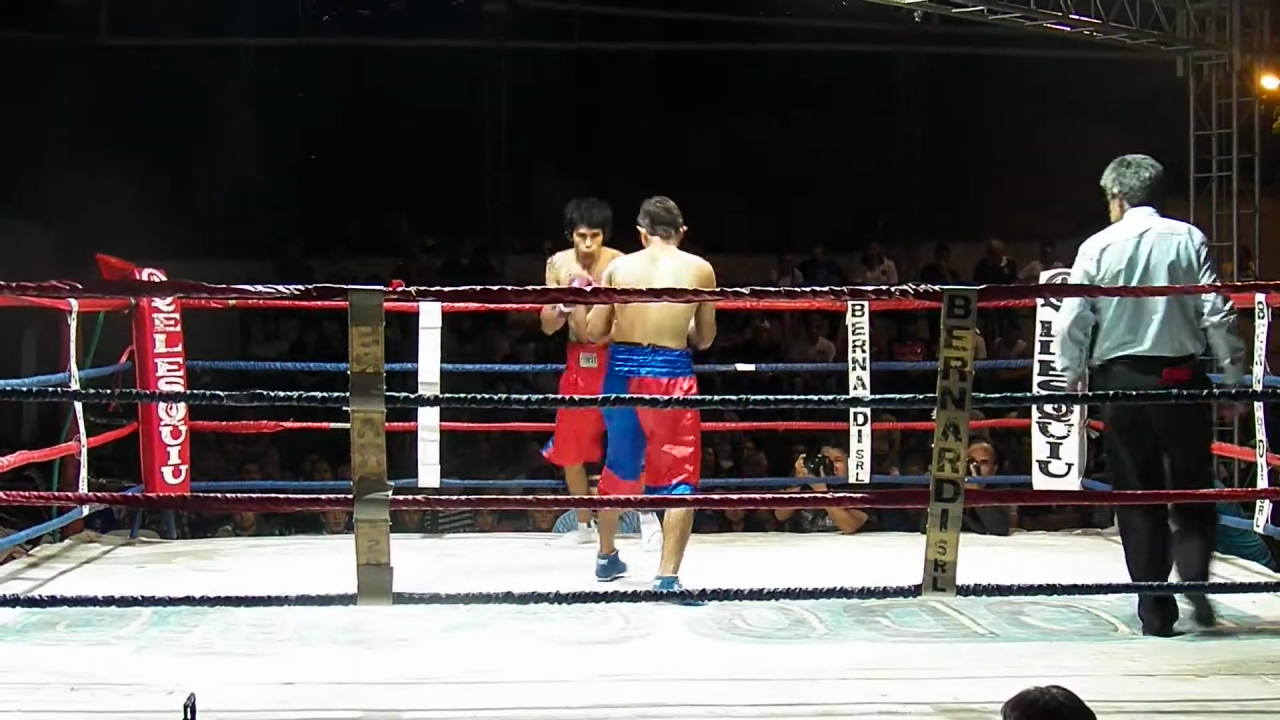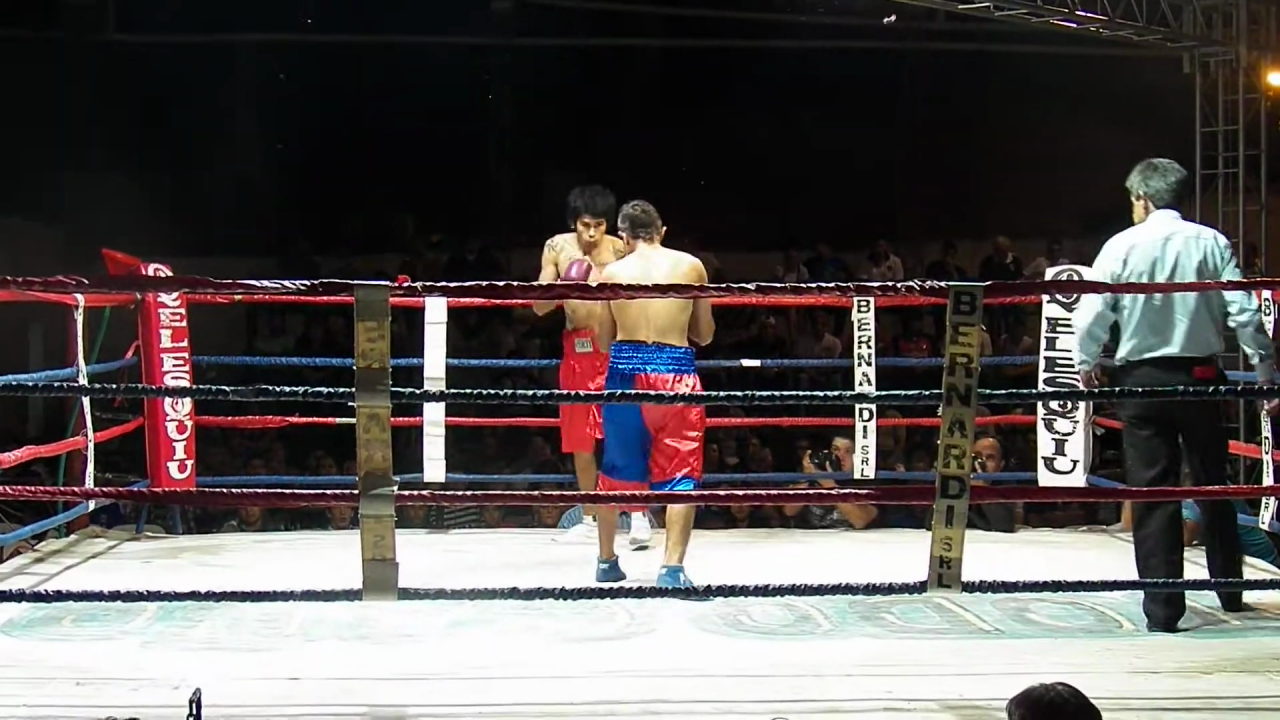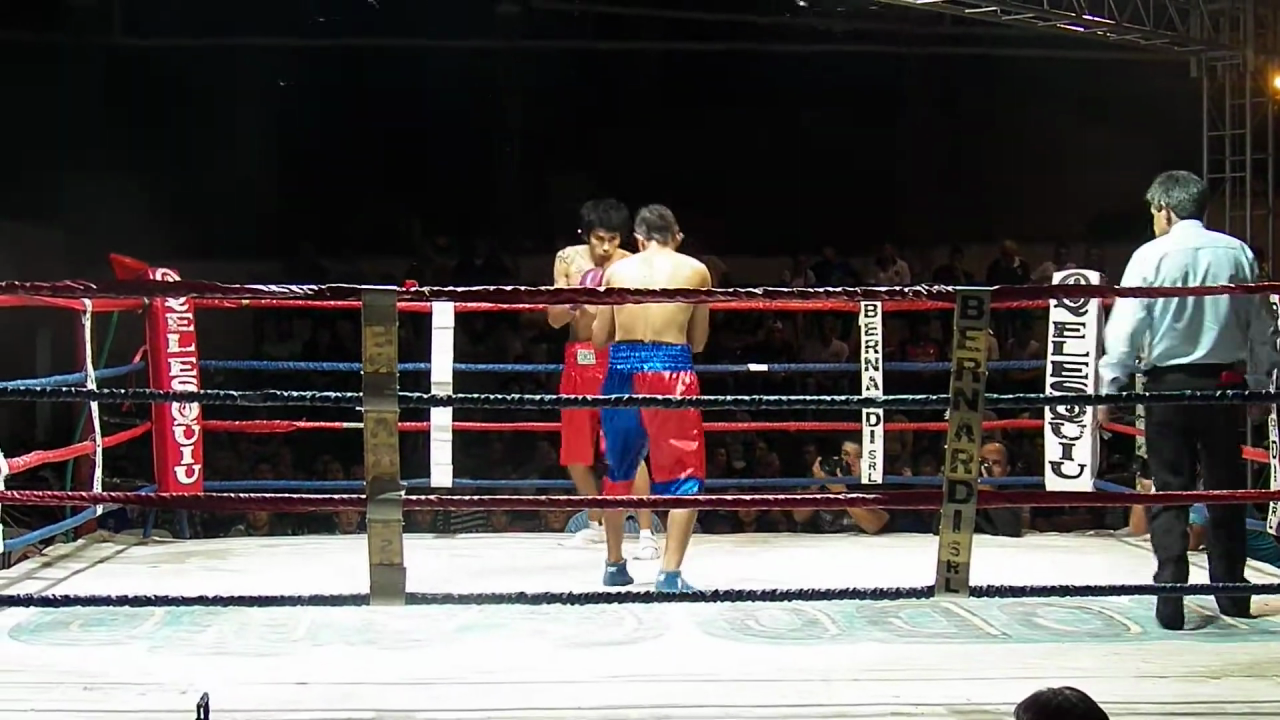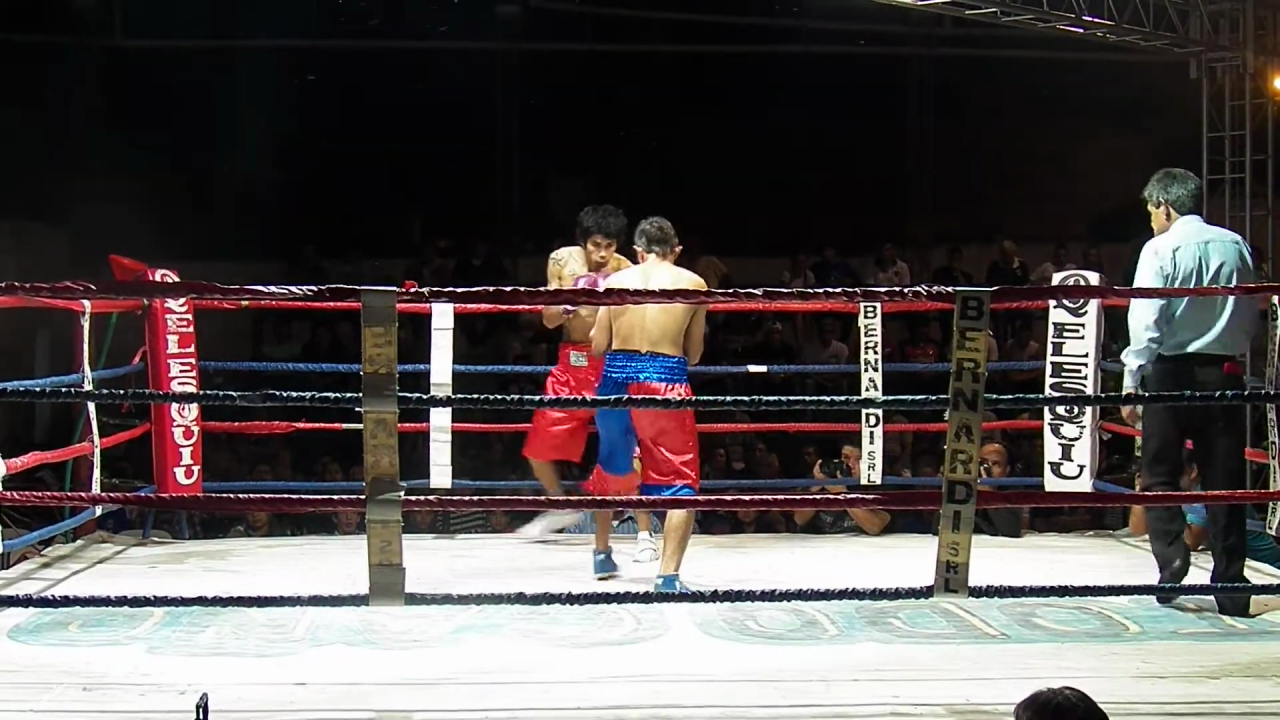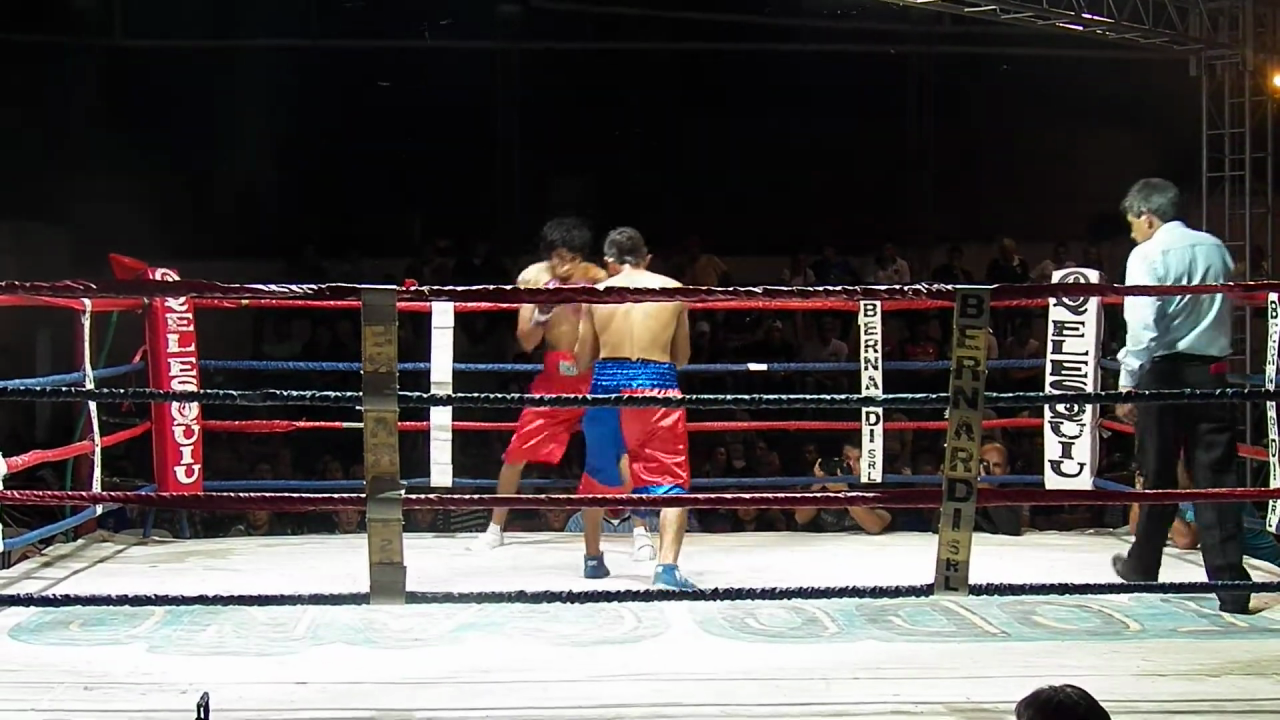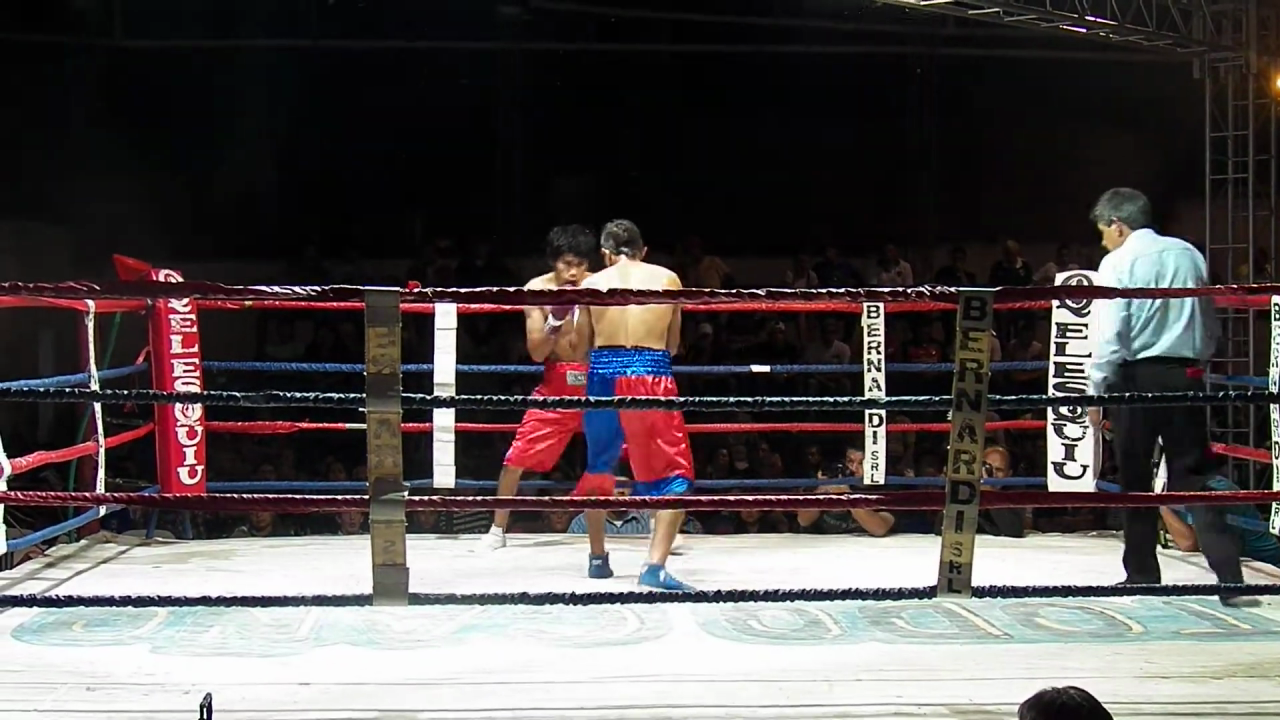
dt=0.2s
person 1, frame 1
left shoulder: (1097, 246)
right shoulder: (1187, 238)
left elbow: (1071, 320)
right elbow: (1218, 313)
left wrist: (1073, 370)
right wrist: (1235, 376)
left hip: (1120, 379)
right hip: (1177, 378)
left knee: (1138, 496)
right knee: (1193, 490)
left ankle: (1154, 610)
right ankle: (1195, 593)
person 1, frame 2
left shoulder: (1121, 246)
right shoulder: (1211, 242)
left elbow: (1091, 316)
left wrist: (1086, 365)
left hip: (1143, 380)
right hip: (1200, 377)
left knee: (1152, 495)
right knee: (1212, 486)
left ankle: (1162, 607)
right ankle: (1229, 588)
person 1, frame 3
left shoulder: (1151, 256)
right shoulder: (1237, 252)
left elbow: (1125, 329)
left wrist: (1108, 386)
left hip: (1169, 383)
right hip: (1223, 381)
left knee: (1169, 492)
right knee: (1226, 488)
left ankle: (1172, 585)
right ankle: (1232, 592)
person 1, frame 4
left shoulder: (1161, 249)
right shoulder: (1236, 246)
left elbow: (1145, 323)
right elbow: (1249, 317)
left wrist: (1131, 382)
left hip: (1173, 372)
right hip: (1224, 373)
left knee: (1161, 475)
right knee: (1225, 482)
left ankle: (1171, 560)
right ankle: (1230, 589)
person 1, frame 5
left shoulder: (1148, 255)
right shoulder: (1216, 249)
left elbow: (1143, 326)
right elbow: (1226, 316)
left wrist: (1129, 384)
left hip: (1165, 374)
right hip: (1210, 375)
left knee: (1158, 477)
right knee: (1217, 481)
left ankle: (1142, 568)
right ankle: (1230, 584)
person 1, frame 6
left shoulder: (1118, 263)
right shoulder: (1189, 254)
left elbow: (1109, 334)
right elbow: (1208, 325)
left wrist: (1096, 390)
right wrist: (1201, 364)
left hip: (1139, 377)
right hip: (1186, 377)
left knee: (1132, 478)
right knee: (1192, 477)
left ankle: (1142, 575)
right ankle: (1226, 566)
person 2, frame 1
left shoulder: (617, 268)
right shoulder: (700, 269)
left elbow: (594, 332)
right elbow: (705, 339)
left hip: (622, 371)
right hip: (670, 375)
left knee: (620, 466)
right knee: (678, 479)
left ankle: (606, 556)
right ankle: (667, 577)
person 2, frame 2
left shoulder: (612, 273)
right shoulder: (692, 266)
left elbow: (606, 340)
right elbow: (705, 335)
left hip: (625, 371)
right hip: (675, 372)
left knee: (617, 467)
right knee: (681, 472)
left ankle: (607, 561)
right ankle: (672, 568)
person 2, frame 3
left shoulder: (617, 270)
right shoulder: (696, 270)
left elbow: (599, 337)
right elbow: (698, 341)
left hip: (622, 370)
right hip: (672, 372)
left knee: (618, 472)
right knee: (685, 475)
left ankle: (615, 564)
right ankle: (669, 573)
person 2, frame 4
left shoulder: (616, 280)
right shoulder: (693, 283)
left elbow: (598, 346)
right elbow: (693, 353)
left hip: (617, 379)
right hip: (666, 382)
left knee: (613, 465)
right knee: (679, 481)
left ankle: (602, 551)
right ankle: (668, 575)
person 2, frame 5
right shoulder: (673, 289)
left elbow: (583, 359)
right elbow: (681, 357)
left hip: (607, 387)
right hip: (656, 387)
left knee: (599, 475)
right knee: (671, 480)
left ankle: (593, 558)
right ankle: (667, 564)
person 2, frame 6
left shoulder: (592, 284)
right shoulder: (668, 279)
left elbow: (584, 345)
right elbow: (672, 345)
left hip: (603, 375)
right hip: (651, 377)
left knee: (599, 468)
right knee: (672, 474)
left ankle: (597, 558)
right ankle: (655, 566)
person 3, frame 1
left shoulder: (620, 263)
right shoulder: (557, 264)
right elbow: (548, 326)
right wrist: (563, 305)
right hip: (579, 364)
right knee: (567, 450)
right ankle: (583, 525)
person 3, frame 2
left shoulder: (621, 251)
right shoulder: (557, 247)
right elbow: (539, 307)
right wrist: (562, 287)
right hip: (576, 349)
right knee: (579, 440)
left ankle: (640, 517)
right ankle: (589, 517)
person 3, frame 3
right shoulder: (567, 259)
right elbow: (554, 319)
right hip: (578, 361)
right knee: (575, 453)
left ankle: (646, 533)
right ankle: (597, 522)
person 3, frame 4
right shoulder: (561, 261)
right elbow: (549, 319)
right wrist: (570, 302)
right hip: (571, 363)
right knee: (538, 447)
left ankle: (645, 535)
right ankle: (560, 508)
person 3, frame 5
left shoulder: (597, 278)
right shoulder: (530, 279)
right elbow: (526, 342)
right wrist: (541, 314)
right hip: (557, 372)
right knee: (518, 451)
left ankle: (640, 532)
right ankle: (495, 528)
person 3, frame 6
right shoulder: (537, 289)
right elbow: (537, 353)
right wrist: (554, 320)
right hip: (558, 383)
right knee: (517, 456)
right ankle: (497, 530)
